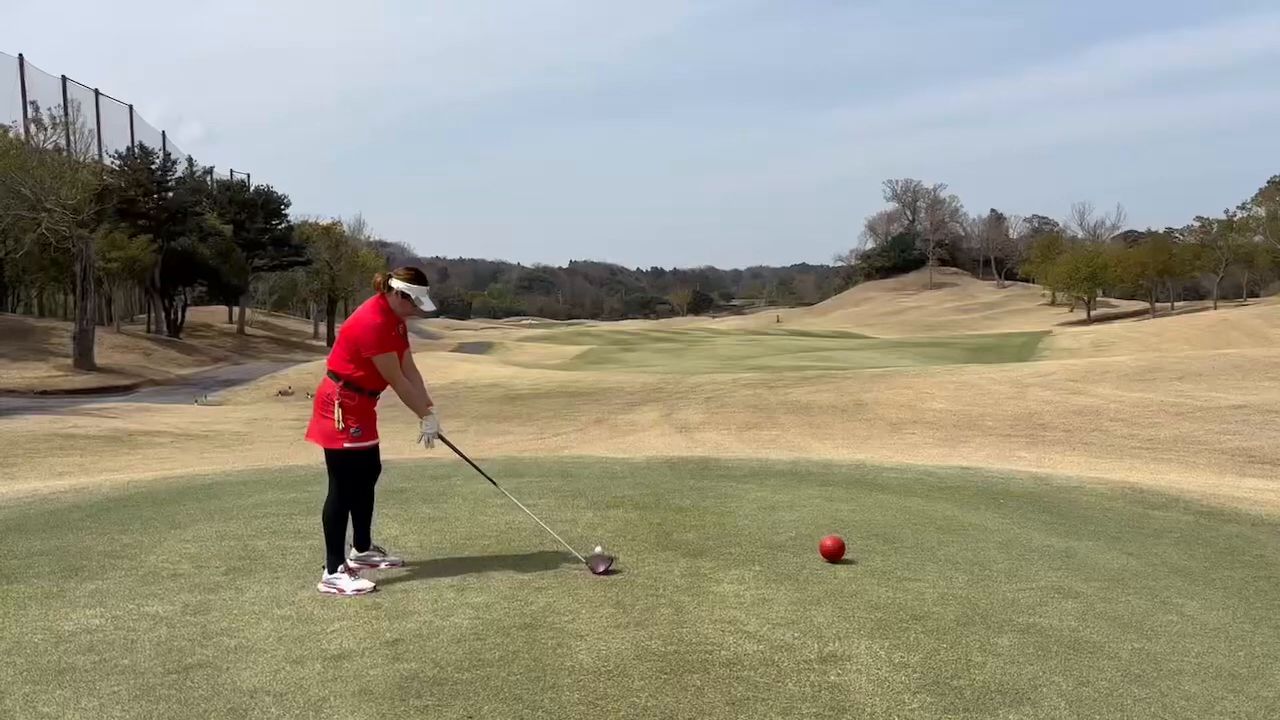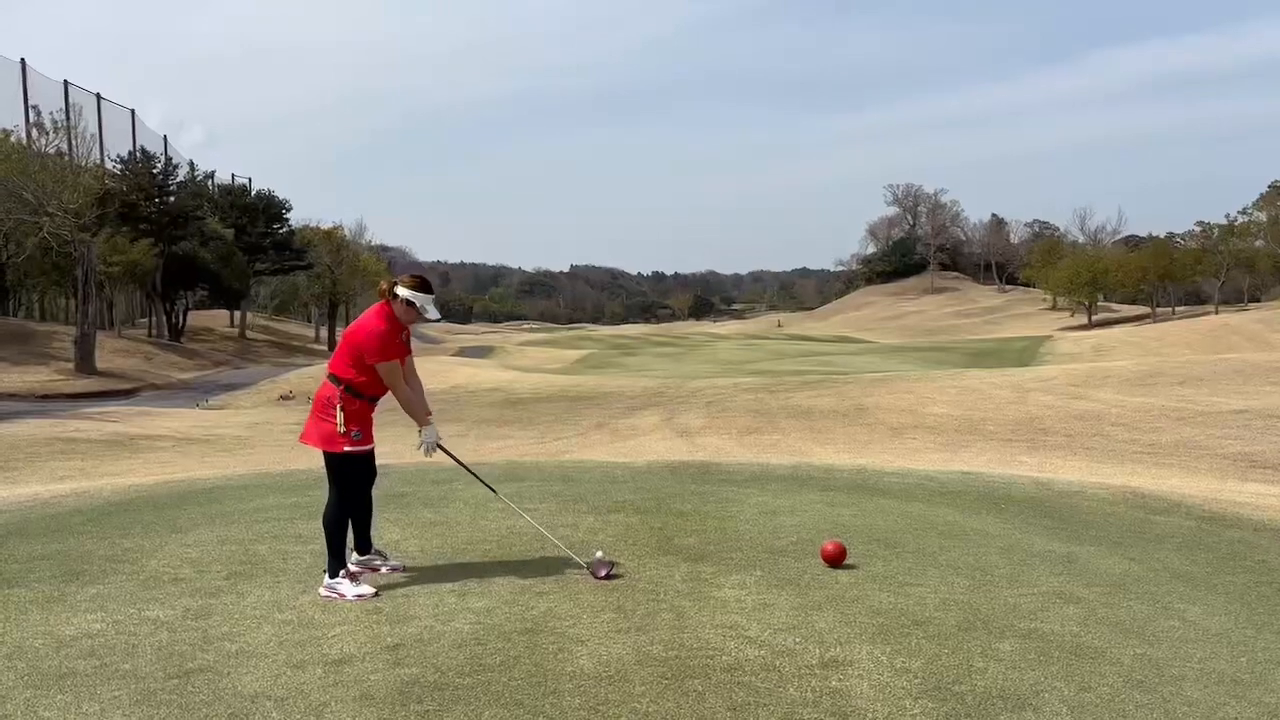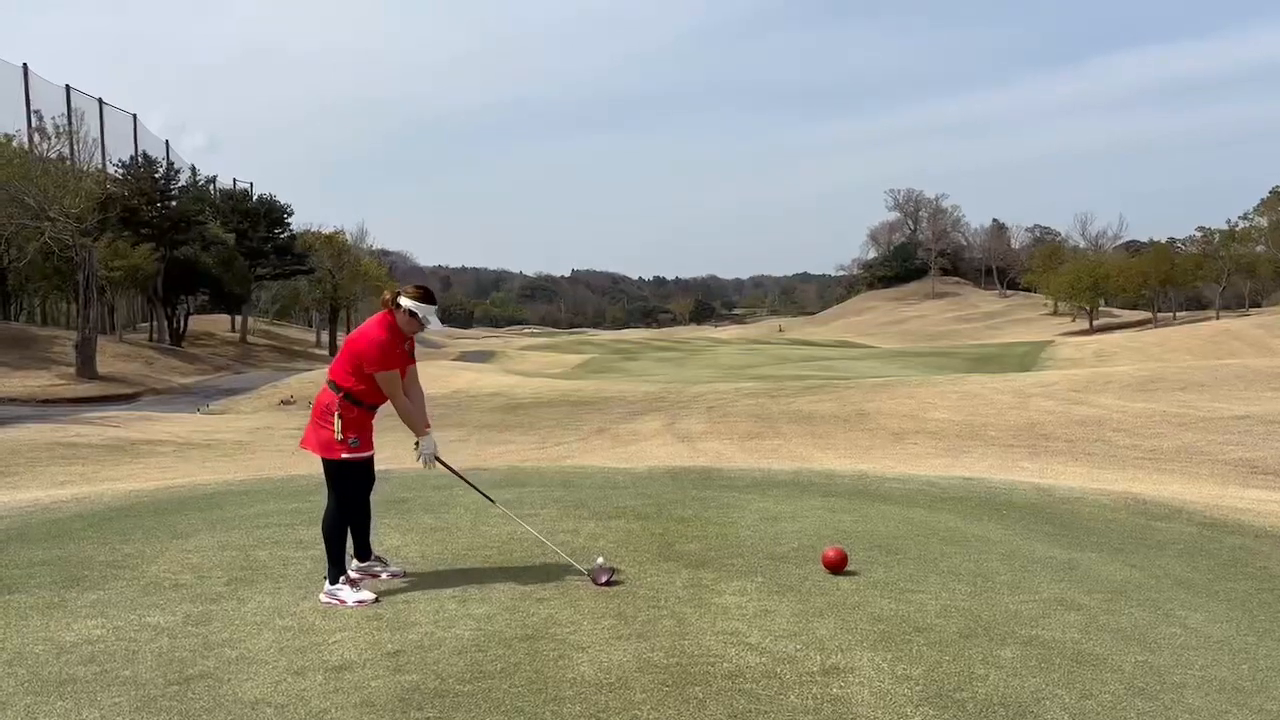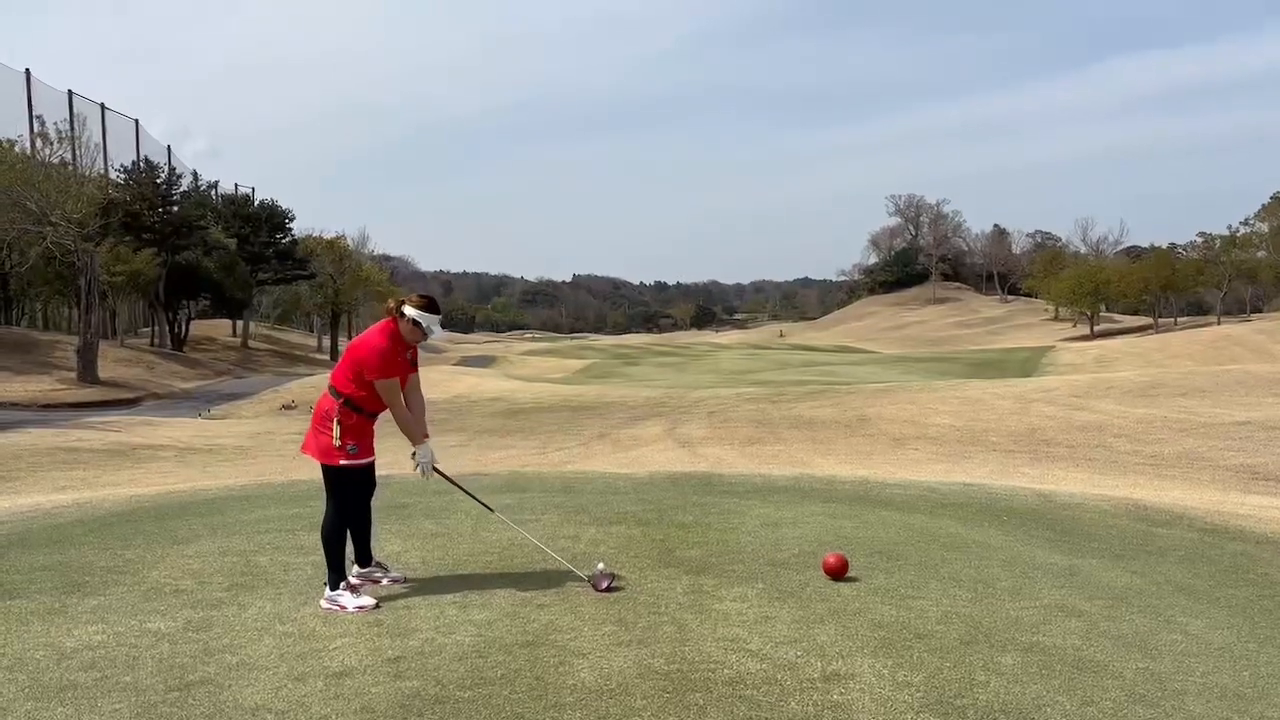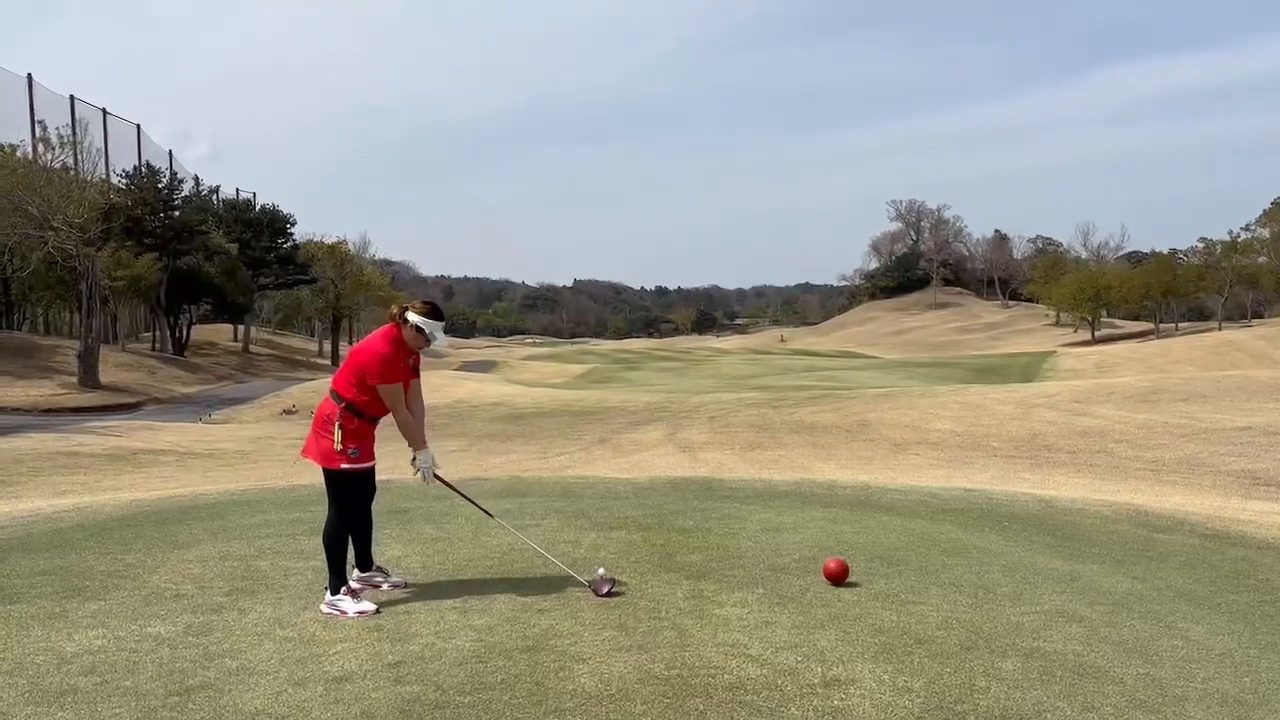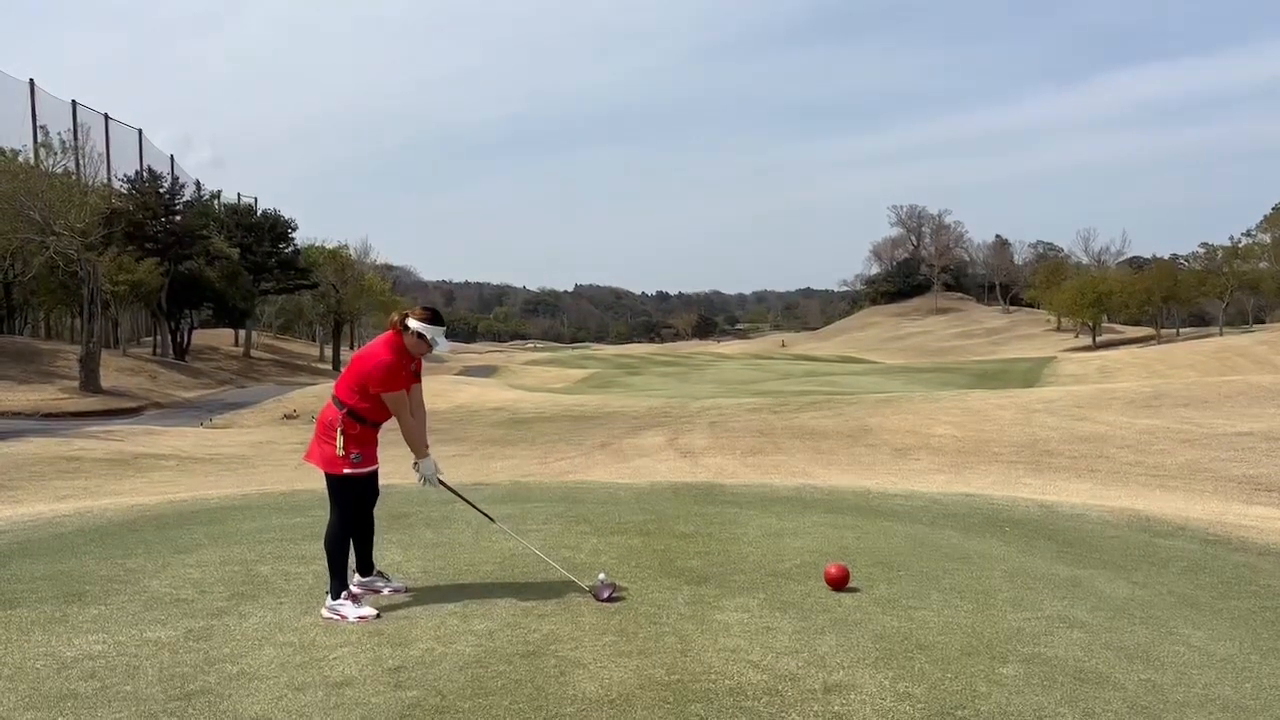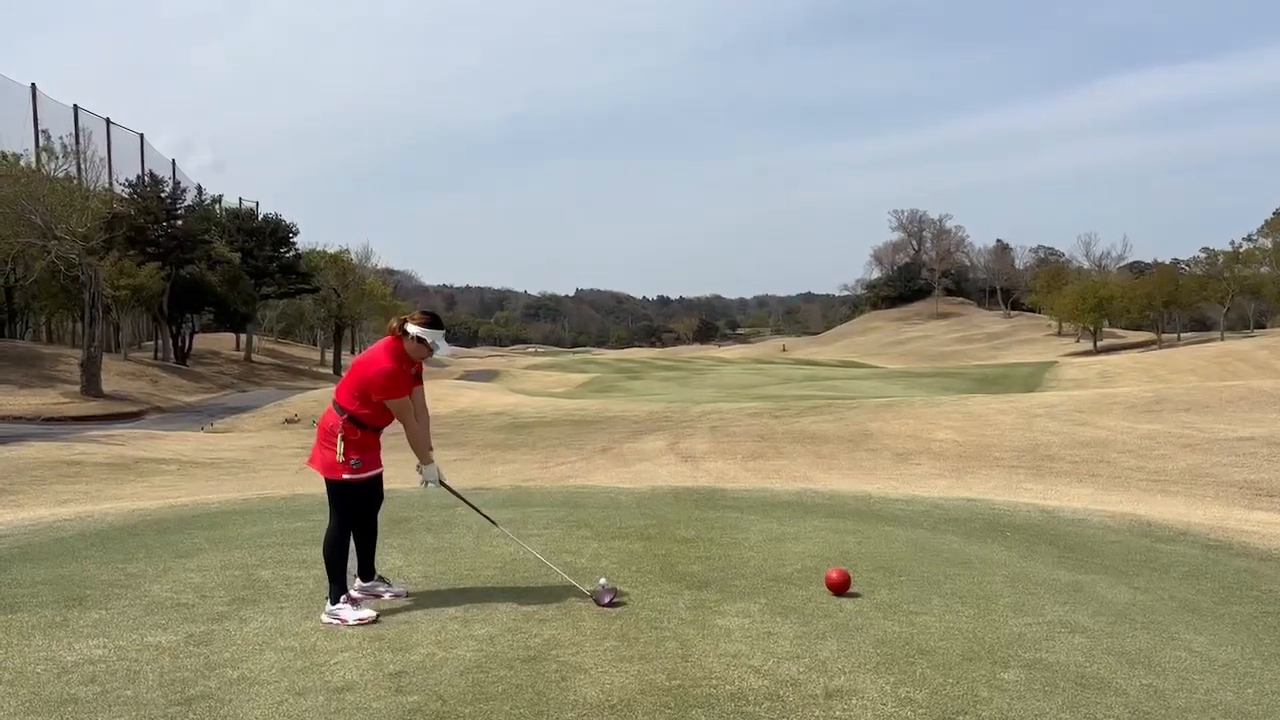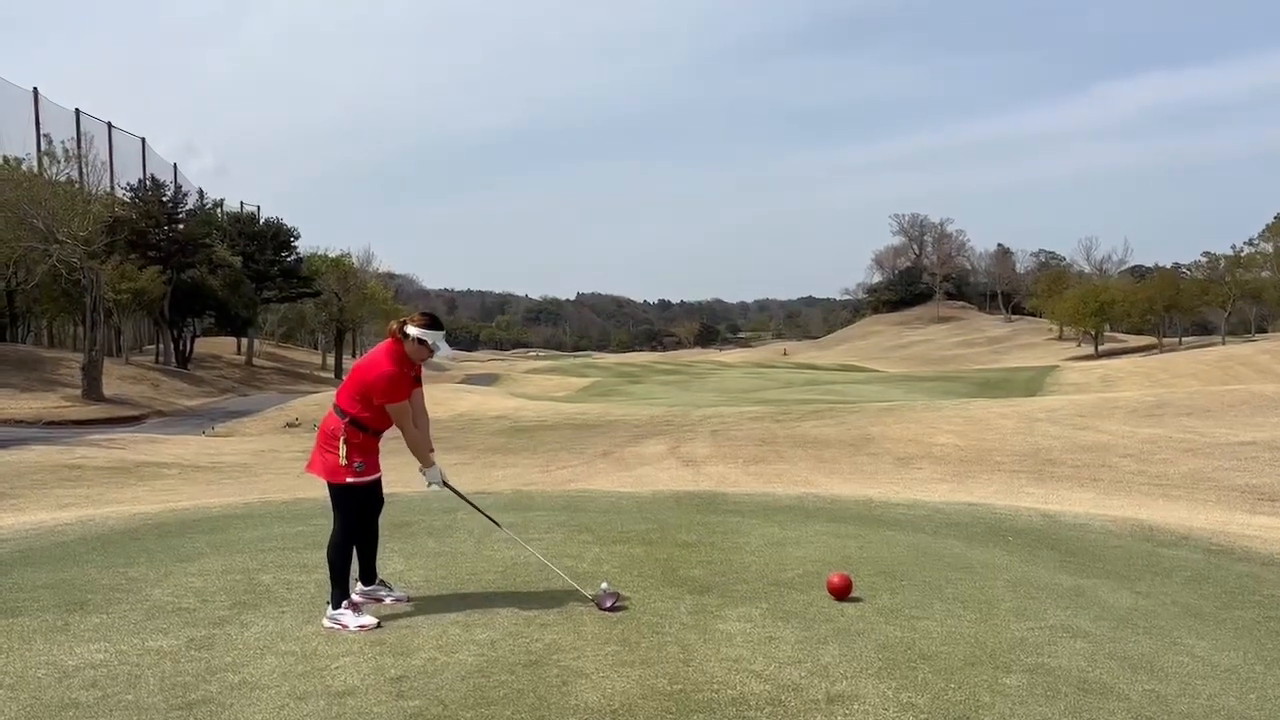
dt=0.2s
person 1, frame 1
left shoulder: (395, 319)
right shoulder: (372, 323)
left elbow: (409, 370)
right elbow: (396, 381)
left wrist: (429, 410)
right wrist: (424, 415)
left hip: (359, 406)
right hip: (341, 407)
left knee: (366, 477)
right knee: (343, 486)
left ankle: (362, 549)
right ankle: (333, 571)
person 1, frame 2
left shoulder: (398, 325)
right shoulder: (376, 330)
left elbow: (411, 378)
right elbow: (398, 388)
left wrist: (428, 420)
right wrist: (425, 425)
left hip: (356, 410)
right hip: (339, 411)
left knee: (363, 482)
right knee: (343, 490)
left ankle: (363, 554)
right ankle: (335, 576)
person 1, frame 3
left shoulder: (402, 334)
right shoulder: (377, 339)
left elbow: (412, 387)
right elbow: (397, 398)
left wrist: (426, 432)
right wrist: (423, 436)
left hip: (356, 417)
right hip: (338, 418)
left knee: (361, 489)
right knee: (342, 497)
left ankle: (363, 560)
right ankle: (335, 582)
person 1, frame 4
left shoulder: (406, 343)
right shoulder: (379, 346)
left elbow: (414, 395)
right elbow: (396, 407)
left wrist: (424, 441)
right wrist: (419, 445)
left hip: (358, 424)
right hip: (338, 424)
left knee: (362, 495)
right knee: (341, 503)
left ankle: (364, 566)
right ankle: (335, 588)
person 1, frame 5
left shoulder: (409, 348)
right shoulder: (381, 351)
left elbow: (414, 401)
right elbow: (398, 411)
left wrist: (422, 448)
right wrist: (420, 451)
left hip: (359, 427)
right hip: (339, 428)
left knee: (363, 499)
right knee: (343, 507)
left ankle: (364, 570)
right ankle: (336, 593)
person 1, frame 6
left shoulder: (410, 353)
right shoulder: (384, 359)
left elbow: (417, 407)
right elbow: (404, 417)
left wrist: (424, 453)
right wrist: (423, 458)
left hip: (362, 432)
right hip: (342, 433)
left knee: (365, 502)
right knee: (344, 511)
left ankle: (365, 574)
right ankle: (336, 597)
person 1, frame 7
left shoulder: (409, 357)
right shoulder: (385, 367)
left elbow: (420, 410)
right elbow: (409, 422)
left wrist: (428, 456)
right wrist: (427, 464)
left hip: (364, 436)
right hip: (343, 438)
left knee: (369, 508)
right knee: (344, 517)
left ankle: (366, 580)
right ankle: (336, 602)
person 1, frame 8
left shoulder: (408, 359)
right shoulder: (386, 370)
left elbow: (419, 412)
right elbow: (406, 427)
left wrist: (430, 457)
right wrist: (428, 465)
left hip: (363, 439)
right hip: (344, 442)
left knee: (370, 512)
right knee: (348, 521)
left ankle: (368, 583)
right ankle: (338, 607)
